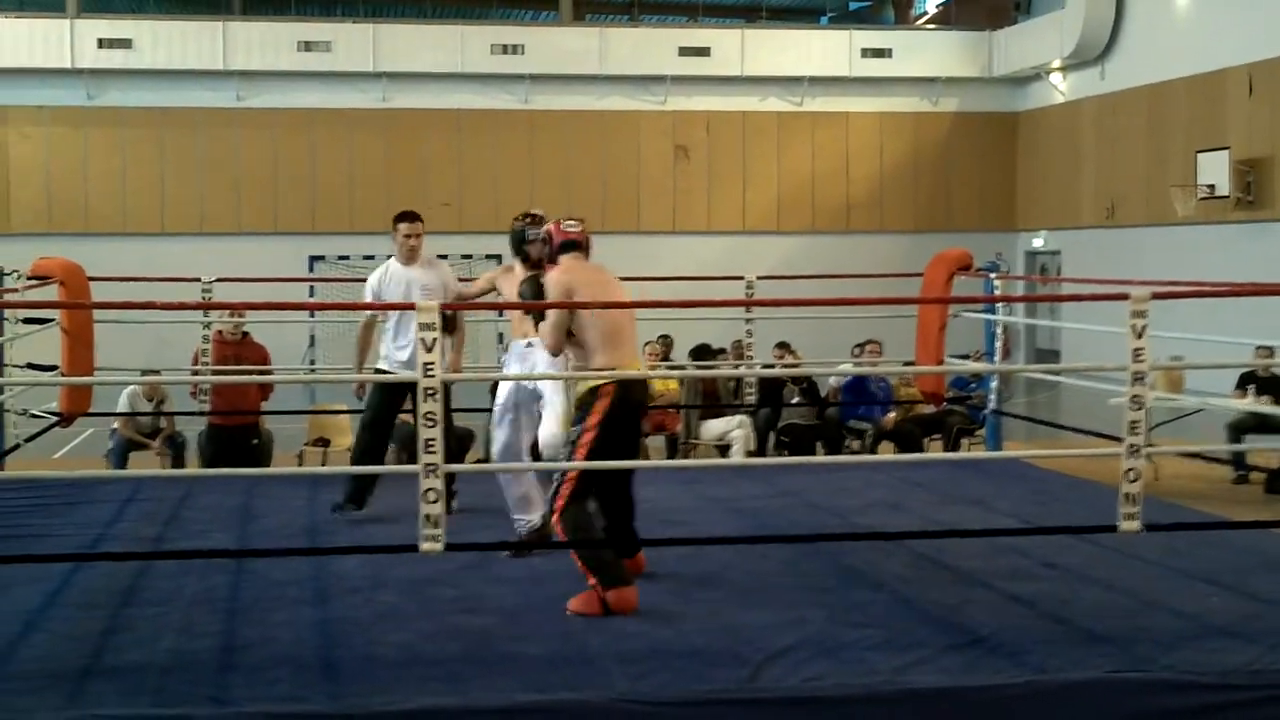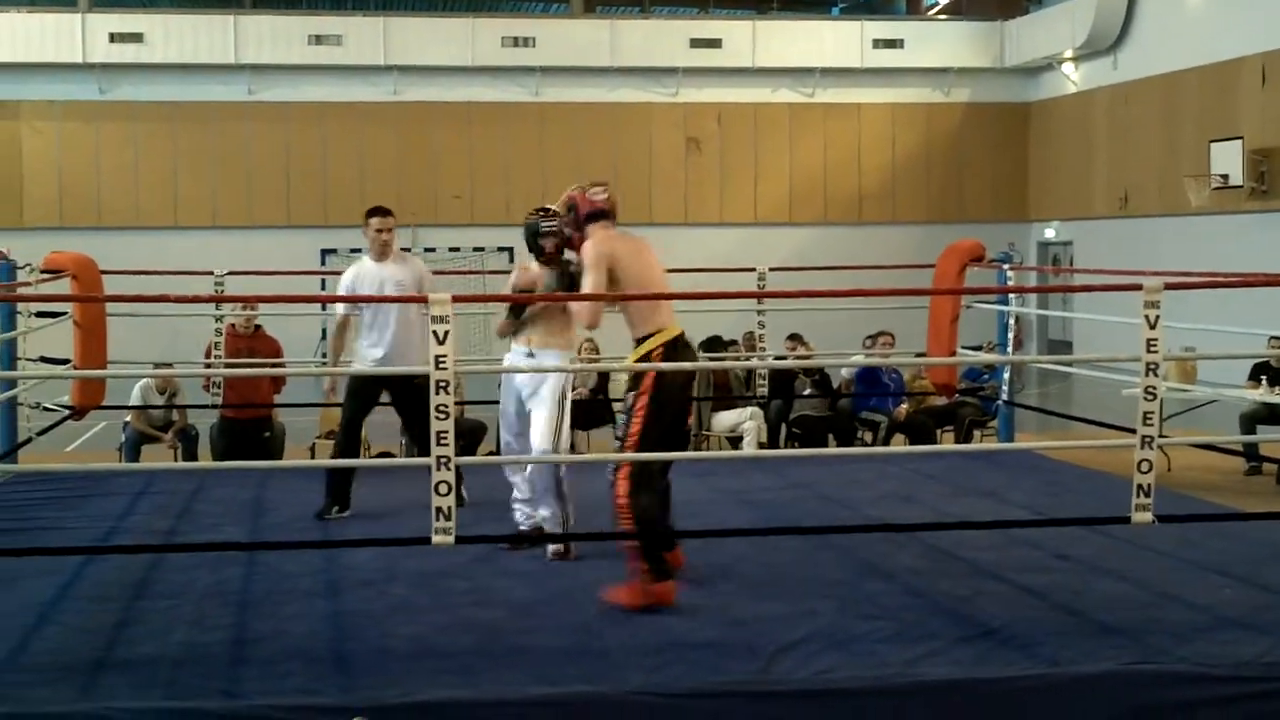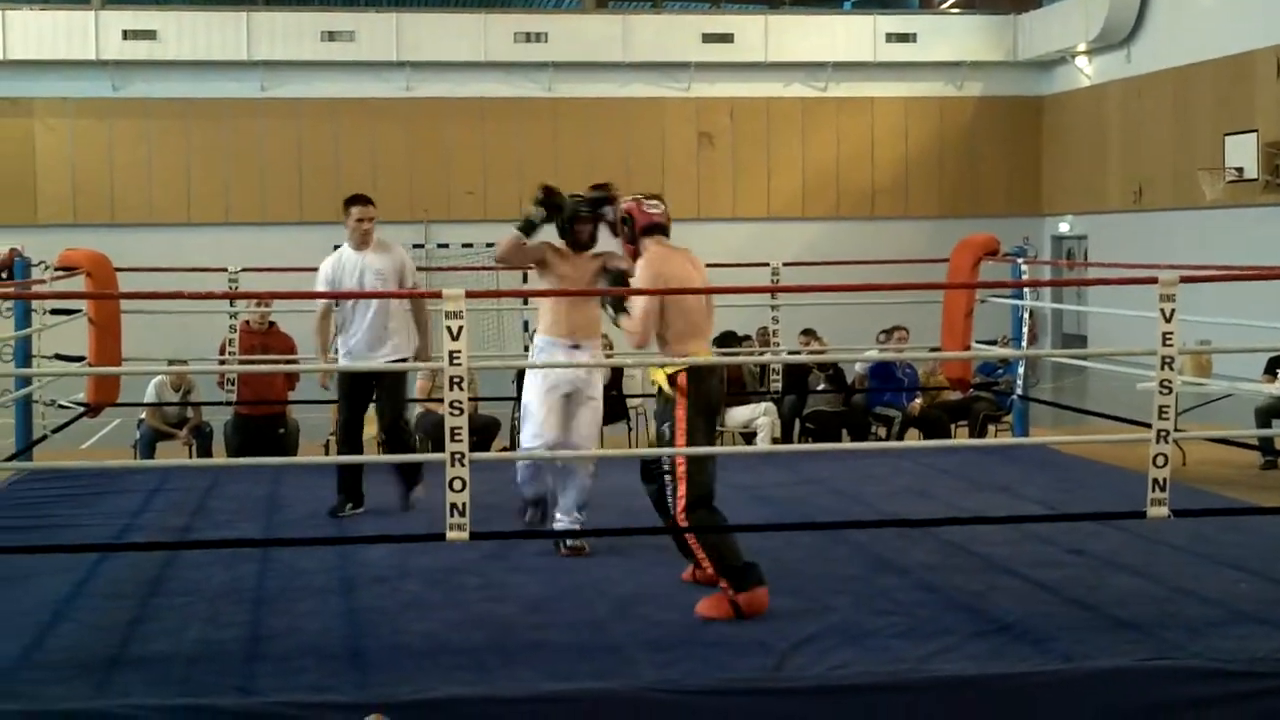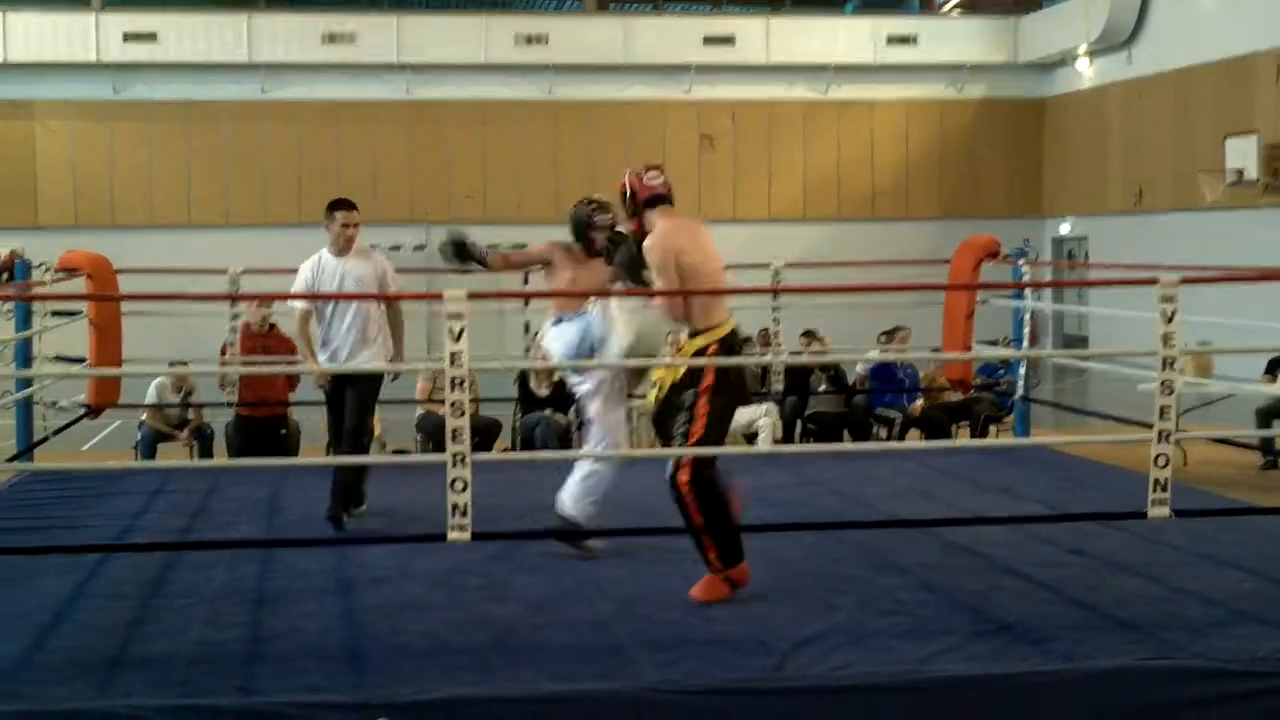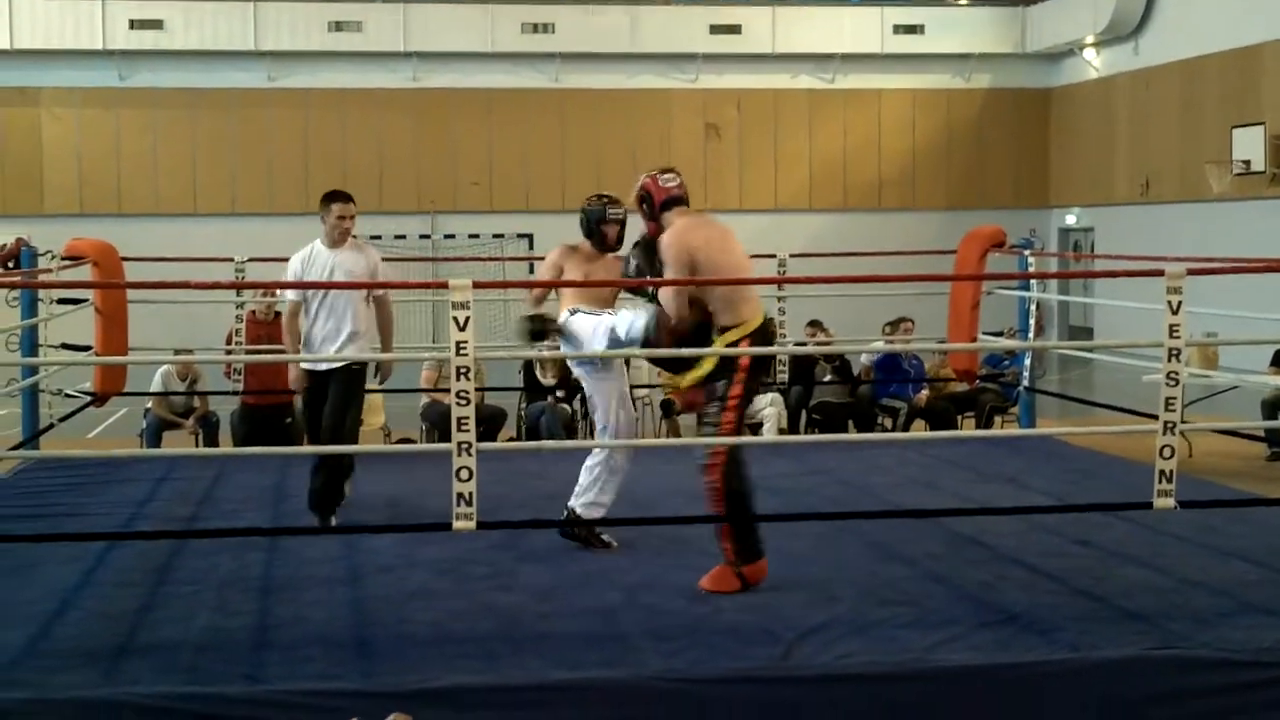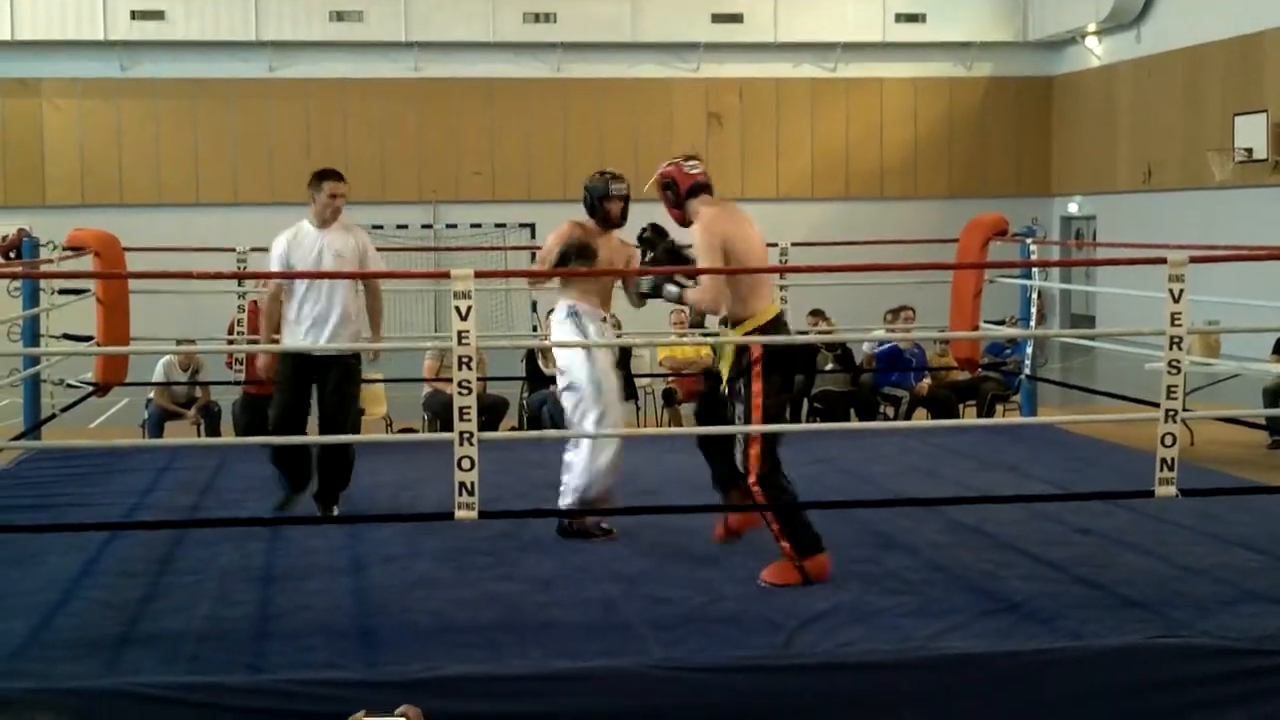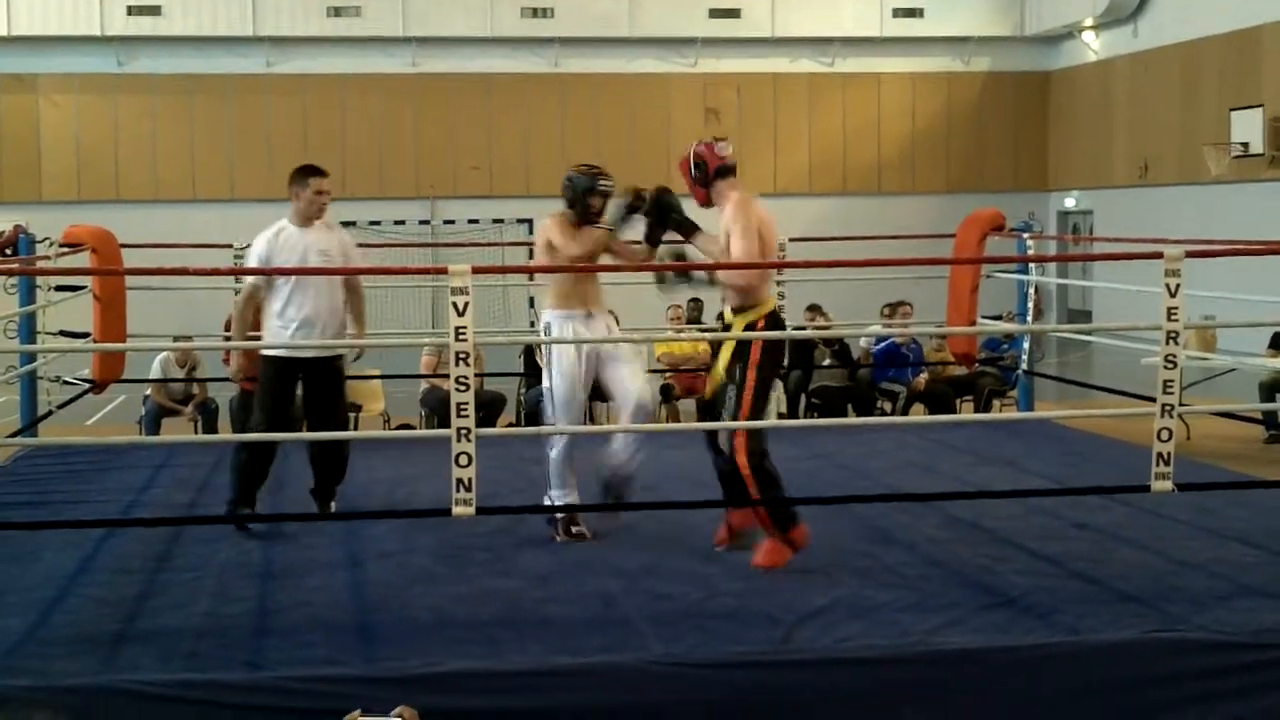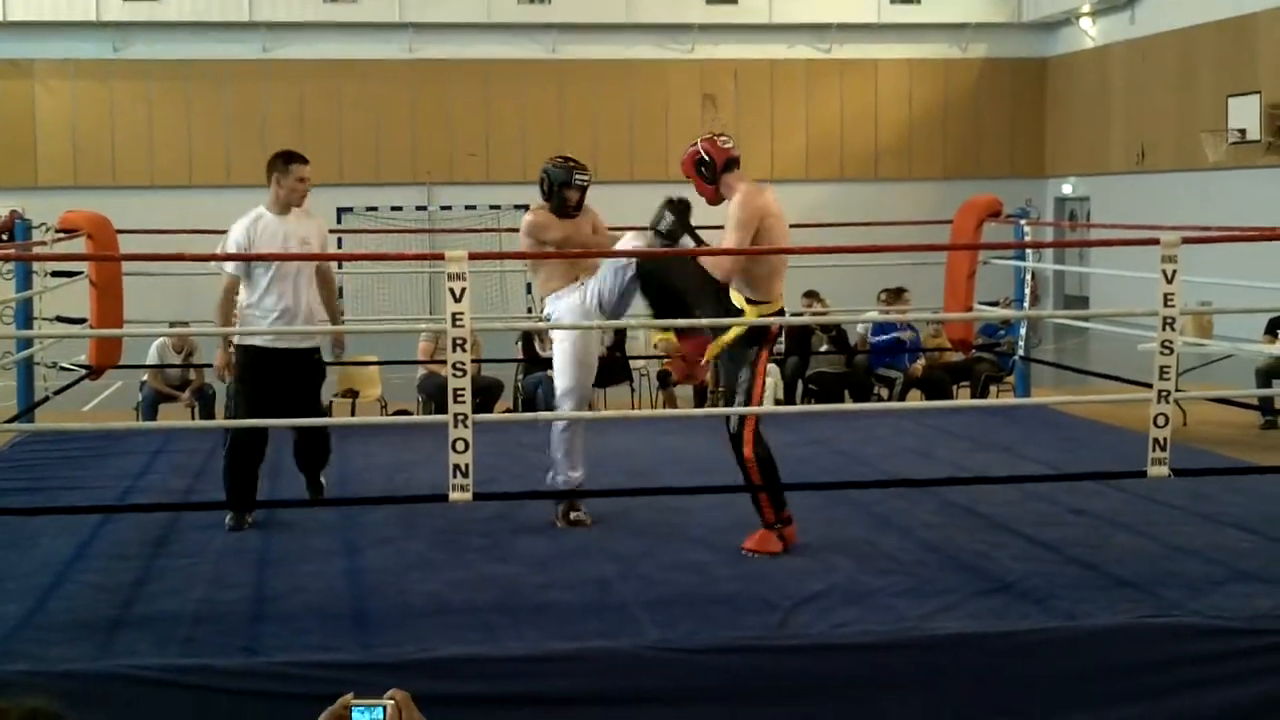
dt=0.2s
person 1, frame 1
left shoulder: (558, 278)
right shoulder: (605, 276)
left elbow: (553, 345)
left wrist: (540, 314)
right wrist: (565, 324)
left hip: (609, 390)
right hip: (636, 385)
left knee: (568, 498)
right knee: (613, 479)
left ankle: (614, 589)
right ankle: (627, 555)
person 1, frame 2
left shoulder: (596, 246)
right shoulder: (636, 242)
left elbow: (589, 319)
left hip: (657, 360)
right hip: (677, 353)
left knee: (630, 476)
right knee: (653, 465)
left ankle: (655, 579)
right ankle: (663, 548)
person 1, frame 3
left shoulder: (649, 265)
right shoulder: (688, 259)
left elbow: (639, 337)
left wrist: (618, 308)
left hip: (685, 384)
right hip: (705, 376)
left knee: (686, 500)
right knee: (657, 476)
left ankle: (745, 590)
right ankle: (713, 562)
person 1, frame 4
left shoulder: (657, 241)
right shoulder: (692, 226)
left elbow: (675, 311)
left hip: (710, 357)
right hip: (718, 345)
left knee: (687, 470)
right knee: (665, 418)
left ankle: (728, 567)
right ankle: (719, 508)
person 1, frame 5
left shoulder: (673, 239)
right shoulder: (710, 224)
left elbow: (677, 313)
left wrist: (649, 277)
right wrist: (653, 269)
left hip: (741, 347)
right hip: (749, 331)
left knee: (719, 460)
right knee: (661, 340)
left ankle: (745, 562)
person 1, frame 6
left shoulder: (706, 228)
right shoulder: (731, 213)
left elbow: (712, 302)
left wrist: (664, 287)
left hip: (756, 343)
right hip: (760, 331)
left knee: (756, 458)
right knee: (711, 418)
left ankle: (807, 557)
right ankle: (741, 505)
person 1, frame 7
left shoulder: (739, 209)
right shoulder: (740, 203)
left elbow: (747, 277)
right wrist: (682, 226)
left hip: (754, 333)
right hip: (740, 327)
left knee: (738, 440)
right knee: (722, 425)
left ankle: (785, 529)
right ankle: (742, 510)
person 1, frame 8
left shoulder: (747, 201)
right shoulder: (751, 195)
left elbow: (723, 269)
left wrist: (681, 234)
right wrist: (683, 231)
left hip: (754, 320)
right hip: (729, 301)
left knee: (743, 430)
right knee: (653, 268)
left ankle: (778, 525)
right ankle: (688, 337)
person 2, frame 1
right shoulder: (502, 275)
right elbow: (466, 295)
left hip: (549, 357)
right hip: (516, 361)
left knee: (553, 436)
right knee: (506, 451)
right ankle: (530, 525)
person 2, frame 2
left shoulder: (573, 271)
right shoulder: (521, 275)
right elbow: (504, 332)
left wrist: (570, 285)
right wrist: (515, 311)
left hip: (553, 366)
right hip: (518, 364)
left knee: (544, 450)
right knee: (515, 452)
left ankle: (555, 529)
right ankle: (529, 524)
person 2, frame 3
left shoulder: (601, 260)
right shoulder: (546, 253)
left elbow: (634, 265)
right elbow: (502, 256)
right wrist: (533, 218)
left hip: (588, 360)
right hip: (548, 354)
left knee: (583, 451)
right knee: (540, 443)
left ankle: (568, 526)
right ankle: (535, 496)
person 2, frame 4
left shoulder: (611, 264)
right shoulder: (556, 252)
left elbow: (640, 281)
right elbow: (503, 261)
left wrist: (629, 261)
right wrist: (475, 254)
left hip: (599, 349)
right hip: (567, 337)
left knee: (608, 444)
right knee: (613, 322)
left ankle: (572, 517)
person 2, frame 5
left shoulder: (619, 265)
right shoulder: (566, 255)
right elbow: (534, 298)
right wrist: (536, 320)
left hip: (606, 347)
right hip: (578, 330)
left knee: (615, 440)
right knee: (632, 324)
left ankle: (580, 516)
person 2, frame 6
left shoulder: (625, 251)
right shoulder: (571, 232)
right elbow: (532, 273)
right wrist: (563, 258)
left hip: (600, 330)
right hip: (573, 322)
left knee: (595, 425)
right knee: (600, 408)
left ankle: (576, 509)
right ankle: (586, 495)
person 2, frame 7
left shoulder: (602, 233)
right shoulder: (553, 225)
left elbow: (639, 259)
right elbow: (574, 254)
left wrist: (654, 235)
right wrist: (617, 222)
left hip: (601, 324)
right hip: (565, 327)
left knee: (638, 399)
right knee: (565, 425)
left ankle: (618, 474)
right ankle: (562, 508)
person 2, frame 8
left shoulder: (584, 215)
right shoulder: (534, 221)
left elbow: (609, 244)
right elbow: (593, 242)
left wrist: (636, 241)
right wrist: (629, 241)
left hip: (597, 293)
right hip: (565, 309)
left knee: (633, 248)
right knee: (570, 403)
right ankle: (566, 491)
person 3, frame 1
left shoulder: (441, 271)
right shoulder: (380, 277)
left elbow: (456, 315)
right elbow: (367, 325)
left wrist: (456, 355)
right wrist: (358, 371)
right hip: (390, 366)
right knee: (371, 426)
left ankle: (444, 493)
right ankle: (356, 496)
person 3, frame 2
left shoulder: (414, 267)
right shoulder: (353, 275)
right elbow: (341, 324)
right wrist: (331, 370)
left hip: (410, 365)
right hip: (367, 365)
left knee: (424, 430)
right knee: (347, 429)
right ankle: (337, 499)
person 3, frame 3
left shoulder: (395, 255)
right shoulder: (332, 265)
left elbow: (415, 299)
right elbow: (324, 315)
left wrist: (422, 341)
right wrist: (323, 361)
left hip: (391, 355)
right hip: (351, 359)
left knee: (392, 424)
right knee: (347, 430)
left ankle: (410, 481)
right ankle: (350, 496)
person 3, frame 4
left shoulder: (375, 262)
right shoulder: (311, 268)
left elbow: (393, 307)
right elbow: (302, 321)
left wrist: (397, 351)
right wrist: (313, 363)
left hip: (368, 362)
right hip: (331, 365)
left knee: (354, 434)
right knee: (339, 437)
left ankle: (341, 504)
right ankle: (353, 498)
person 3, frame 5
left shoulder: (368, 257)
right shoulder: (302, 261)
left elbow: (382, 306)
right elbow: (291, 315)
left wrist: (387, 354)
right wrist: (293, 363)
left hip: (350, 359)
right hip: (312, 363)
left knee: (336, 433)
right knee: (319, 434)
left ankle: (325, 505)
right ankle: (340, 477)
person 3, frame 6
left shoulder: (357, 239)
right shoulder: (288, 241)
left elbow: (372, 290)
right elbow: (273, 297)
left wrist: (375, 335)
right wrist: (265, 348)
left hip: (342, 348)
right hip: (296, 348)
left knee: (338, 426)
right knee: (282, 422)
left ankle: (329, 496)
right ankle: (296, 482)
person 3, frame 7
left shoulder: (338, 238)
right shoulder: (269, 241)
left elbow: (353, 288)
right elbow: (249, 298)
left wrist: (359, 327)
right wrist: (238, 349)
left hip: (327, 350)
right hip: (278, 351)
left knee: (330, 429)
right knee: (266, 428)
left ankle: (325, 493)
right ankle: (243, 503)
person 3, frame 8
left shoulder: (314, 226)
right shoulder: (246, 229)
left elbow: (325, 279)
right elbow: (229, 290)
left wrist: (337, 325)
right wrist: (222, 345)
left hip: (304, 342)
right hip: (254, 343)
left knee: (312, 421)
right knee: (247, 426)
left ankle: (313, 474)
right ankle: (240, 505)
